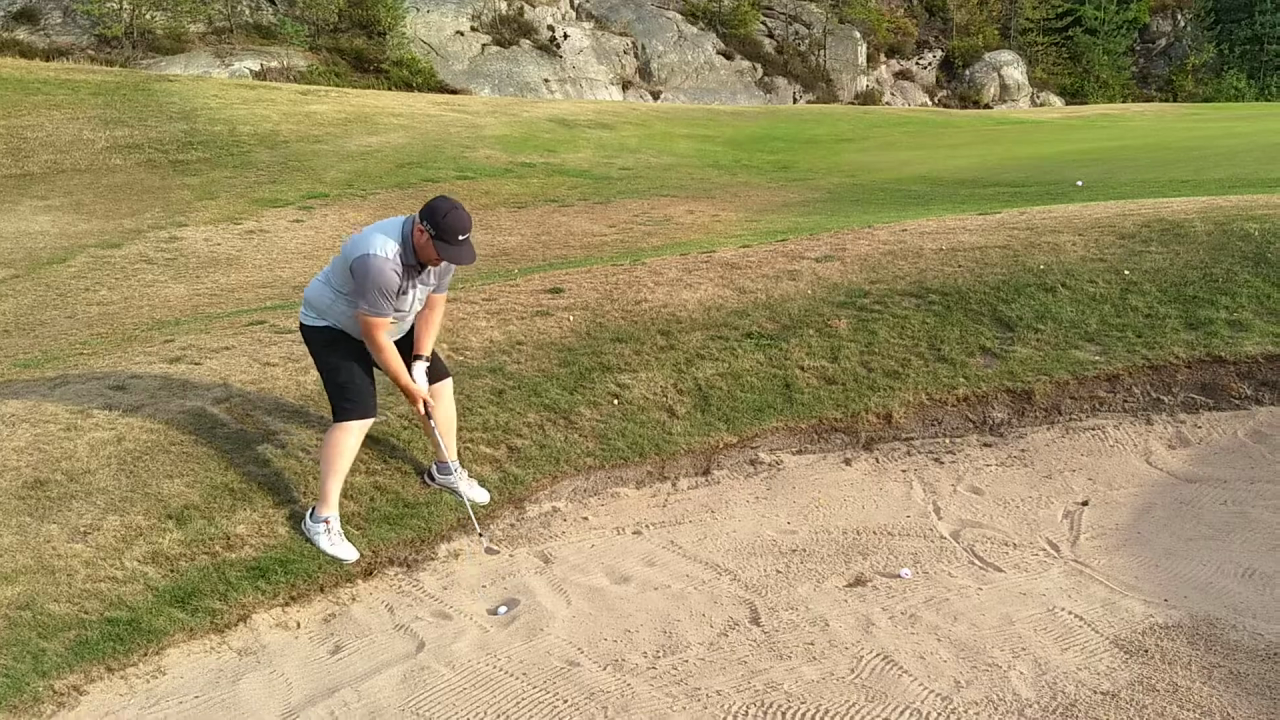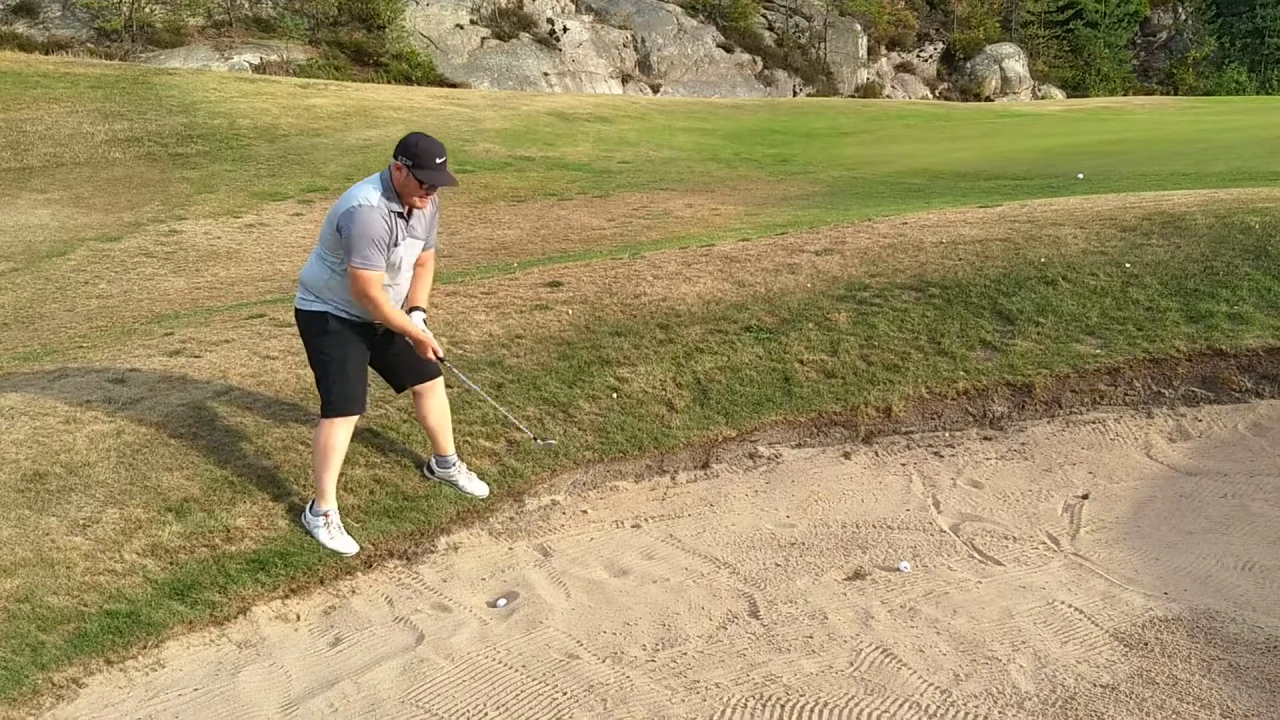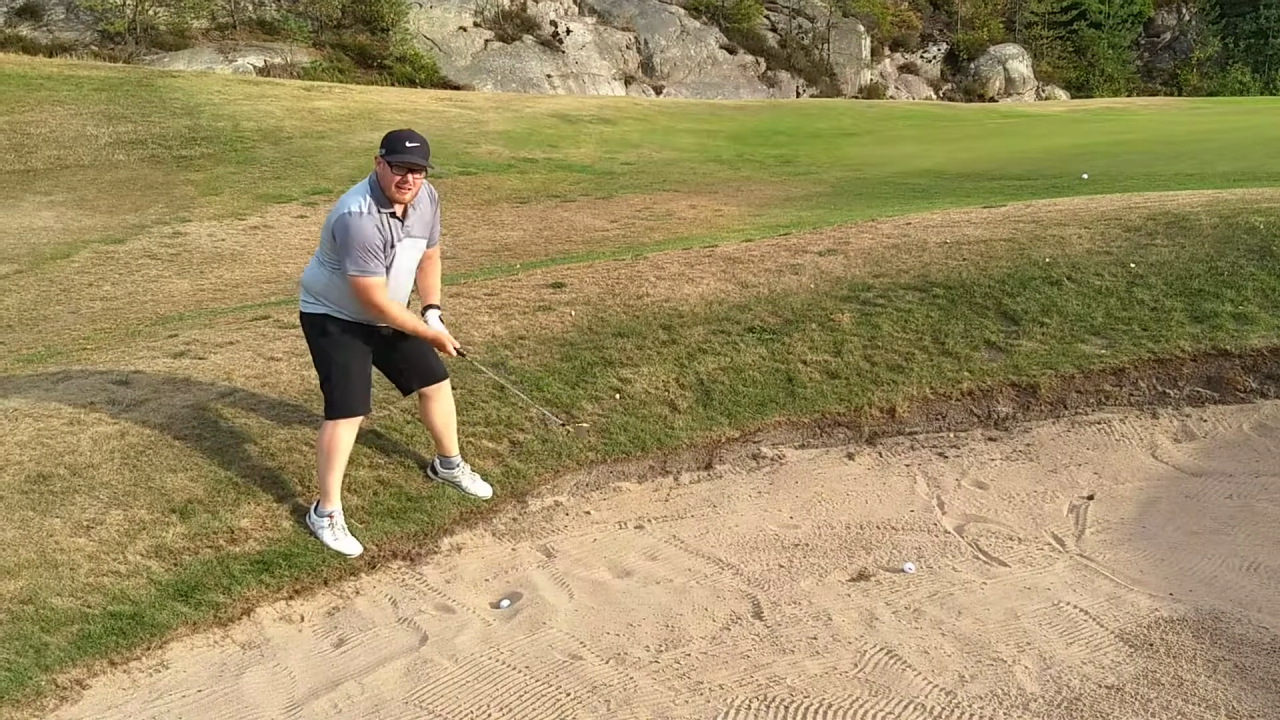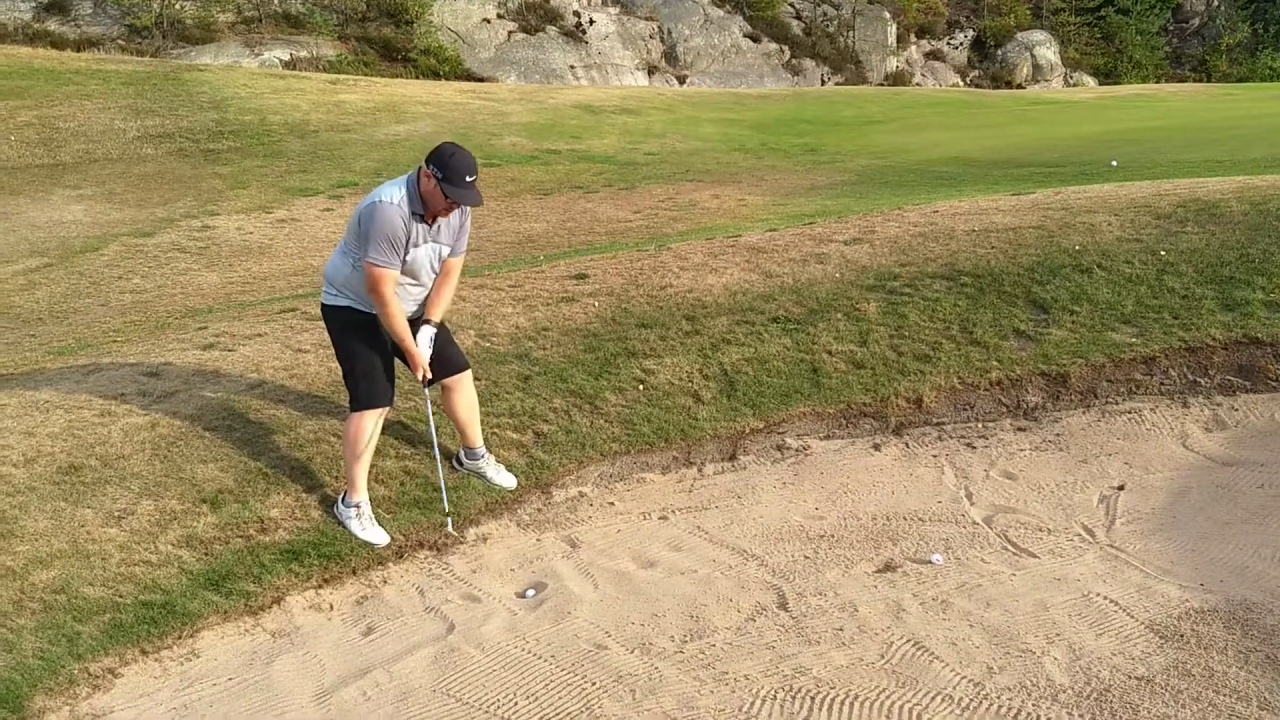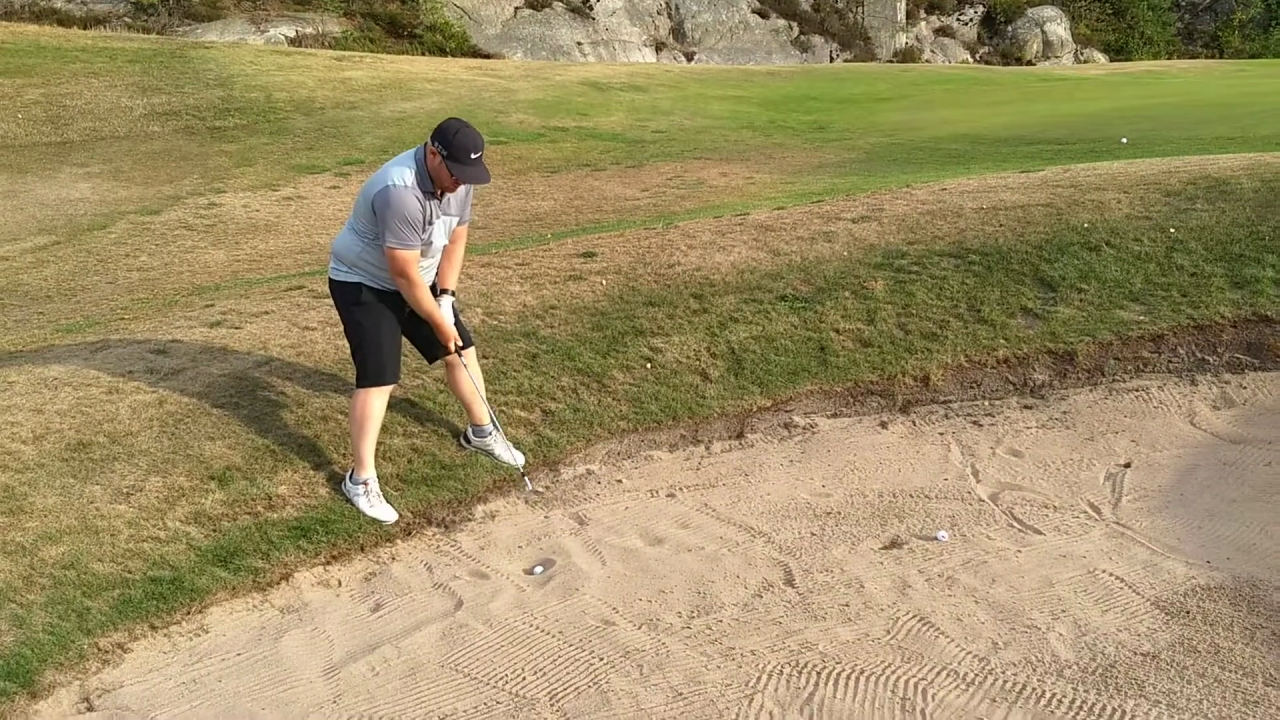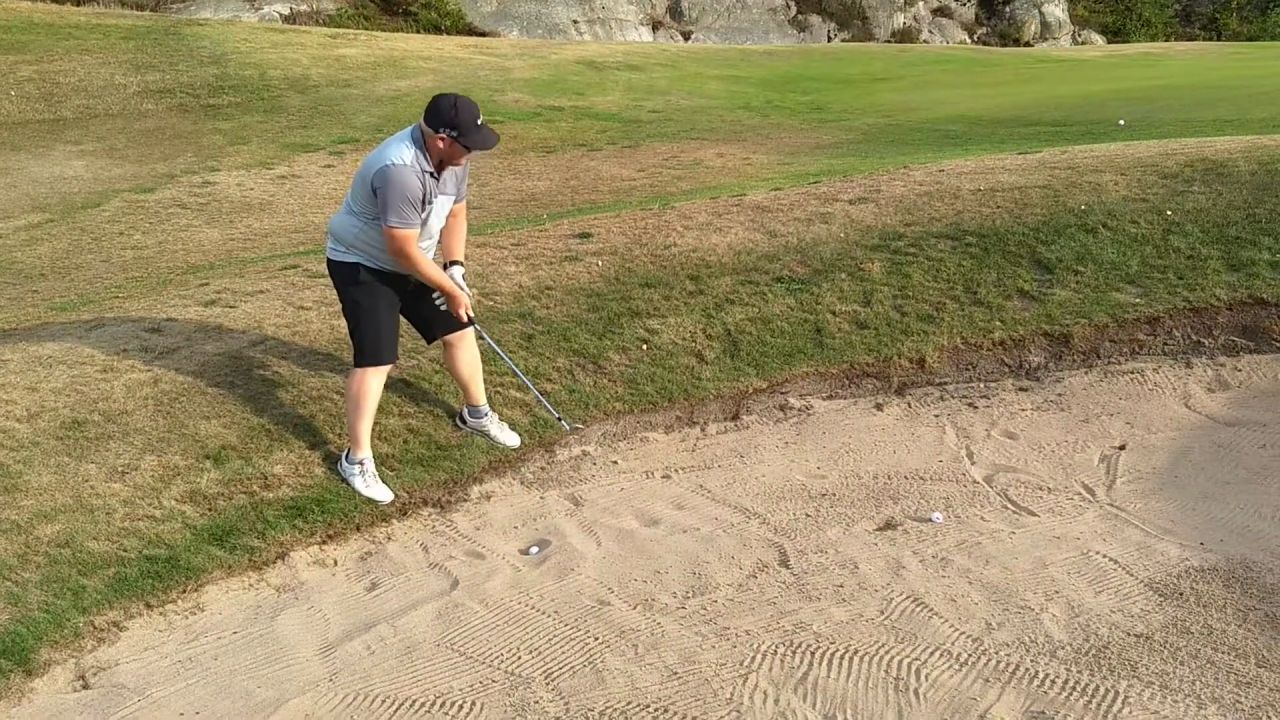
dt=0.5s
person 1, frame 1
left shoulder: (441, 247)
right shoulder: (380, 259)
left elbow: (432, 307)
right elbow: (376, 337)
left wrist: (420, 365)
right wrist: (408, 388)
left hip: (391, 320)
right hip: (333, 326)
left knee: (440, 380)
right knee: (357, 415)
left ankle: (447, 469)
right ankle: (322, 518)
person 1, frame 2
left shoulder: (425, 202)
right shoulder: (367, 210)
left elbow: (424, 261)
right elbow: (367, 293)
left wrist: (417, 315)
right wrist: (414, 333)
left hip: (382, 314)
right hip: (331, 314)
left knee: (429, 380)
right knee: (343, 409)
left ankle: (445, 462)
right ankle: (321, 511)
person 1, frame 3
left shoulder: (426, 199)
right shoulder: (358, 217)
left elbow: (429, 255)
right elbow: (373, 299)
left wrist: (433, 311)
right wrist: (429, 333)
left hip: (389, 315)
right hip: (336, 317)
left knee: (435, 383)
right knee: (347, 411)
left ankle: (449, 464)
right ankle: (326, 512)
person 1, frame 4
left shoulder: (457, 208)
right shoulder: (388, 211)
left elbow: (449, 272)
right elbow: (380, 293)
left wrist: (429, 327)
right wrist: (410, 351)
left hip: (411, 307)
right hip: (355, 308)
left knee: (458, 374)
right knee: (372, 403)
left ankle: (474, 455)
right ankle: (353, 502)
person 1, frame 5
left shoulder: (457, 180)
right shoulder: (400, 191)
left elbow: (456, 239)
right elbow: (404, 274)
left wrist: (446, 297)
right wrist: (439, 324)
left hip: (418, 281)
right hip: (364, 284)
left knee: (461, 351)
right knee: (378, 379)
left ankle: (481, 432)
right ankle: (361, 480)
person 1, frame 6
left shoulder: (452, 158)
right shoulder: (400, 170)
left elbow: (455, 213)
right elbow: (403, 250)
left wrist: (455, 269)
right wrist: (449, 289)
left hip: (412, 262)
right hip: (363, 265)
left knee: (459, 331)
right knee: (375, 359)
left ankle: (477, 412)
right ankle: (357, 459)
